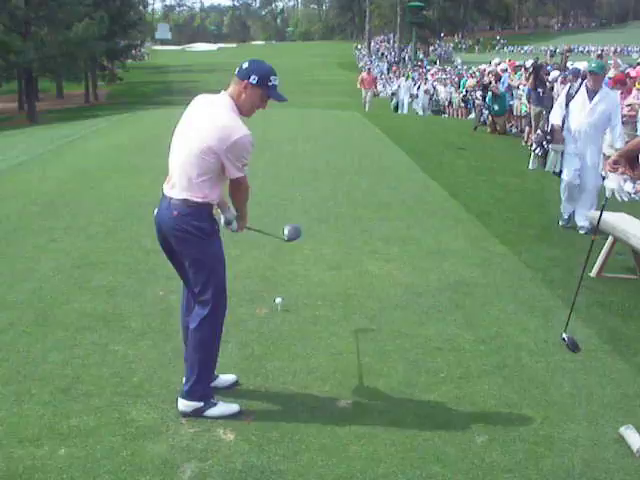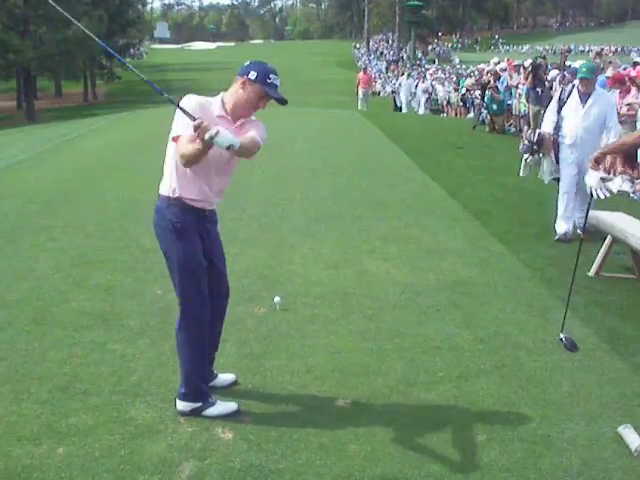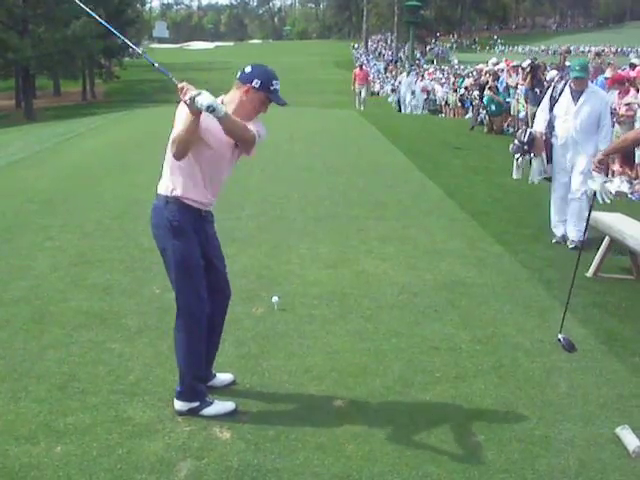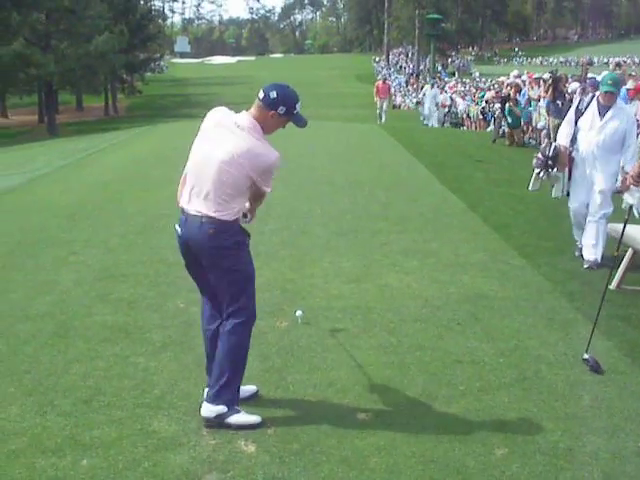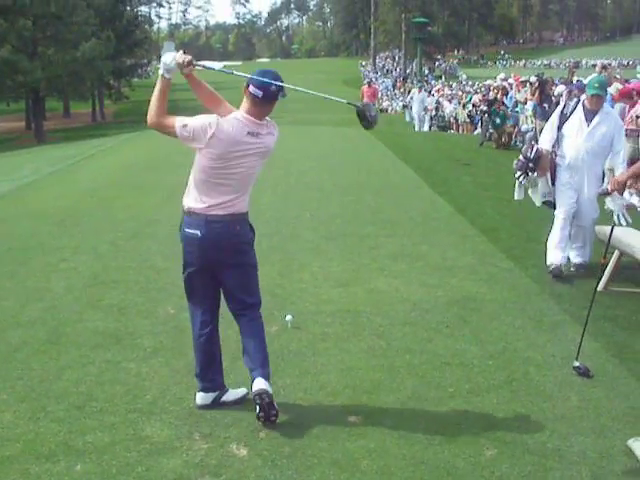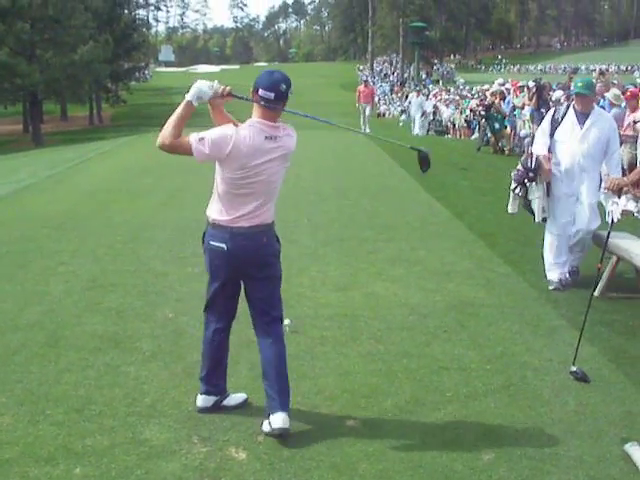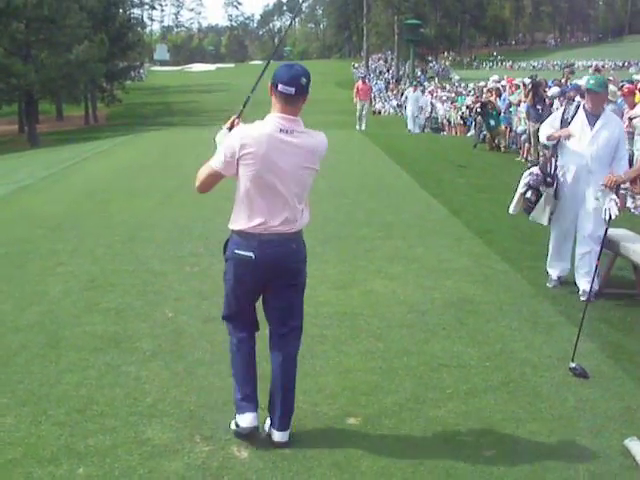
dt=0.4s
person 1, frame 1
left shoulder: (202, 102)
right shoulder: (237, 134)
right elbow: (237, 189)
right wrist: (242, 216)
left hip: (169, 211)
right hip: (192, 219)
left knee: (196, 295)
right knee: (210, 304)
left ankle: (200, 373)
right ankle: (195, 396)
person 1, frame 2
left shoulder: (255, 127)
right shoulder: (195, 109)
left elbow: (247, 147)
right elbow: (185, 157)
left wrist: (226, 140)
right wrist: (204, 142)
left hip: (206, 217)
right hip: (176, 215)
left knee: (217, 295)
right knee: (194, 305)
left ankle: (203, 373)
right ankle: (192, 396)
person 1, frame 3
left shoulder: (254, 129)
right shoulder: (194, 110)
left elbow: (241, 136)
right elbow: (178, 151)
left wrist: (215, 108)
right wrist: (194, 112)
left hip: (199, 217)
right hip: (174, 215)
left knee: (218, 295)
right knee: (193, 304)
left ankle: (201, 372)
right ankle: (189, 396)
person 1, frame 4
left shoulder: (217, 116)
right shoulder: (266, 156)
left hip: (186, 225)
right hip: (221, 235)
left knee: (214, 307)
right knee: (239, 315)
left ankle: (220, 385)
right ankle: (217, 403)
person 1, frame 5
left shoulder: (213, 130)
right shoulder: (270, 134)
left elbow: (154, 121)
right elbow: (224, 109)
left wrist: (167, 74)
right wrist: (190, 76)
left hip: (197, 228)
right hip: (236, 229)
left knee: (203, 312)
right knee: (248, 309)
left ankle: (209, 388)
right ankle: (260, 378)
person 1, frame 6
left shoulder: (230, 140)
right shoulder: (289, 140)
left elbow: (165, 142)
left wrist: (191, 100)
right wrist: (216, 106)
left hip: (222, 240)
right hip: (263, 241)
left knee: (217, 318)
right knee: (269, 327)
left ankle: (211, 393)
right ankle: (278, 411)
person 1, frame 7
left shoulder: (243, 136)
right shoulder: (318, 144)
left elbow: (202, 185)
left wrist: (222, 143)
left hip: (246, 247)
right hip: (290, 248)
left knee: (240, 326)
right knee: (285, 335)
left ankle: (246, 410)
right ankle: (280, 424)
person 2, frame 1
left shoulder: (611, 98)
left elbow: (616, 124)
right elbow: (559, 108)
left wrist: (619, 149)
right wrist: (556, 127)
left hip: (593, 146)
right hip: (571, 142)
left knee: (589, 185)
right knee: (569, 179)
left ankle: (583, 221)
right ankle: (567, 211)
person 2, frame 2
left shoulder: (606, 99)
right shoulder: (565, 93)
left elbow: (611, 127)
right elbow: (551, 114)
right wrist: (547, 135)
left hip: (590, 151)
right hip: (567, 148)
left knee: (585, 189)
right knee: (566, 187)
left ankle: (581, 221)
right ankle: (563, 229)
person 2, frame 3
left shoulder: (599, 97)
left elbow: (605, 126)
right elbow: (543, 113)
left wrist: (602, 151)
right wrist: (539, 135)
left hip: (585, 151)
right hip: (560, 150)
left knee: (579, 192)
right knee: (559, 191)
left ankle: (576, 235)
right ankle: (559, 231)
person 2, frame 4
right shoulder: (583, 104)
right elbow: (567, 127)
right wrist: (563, 150)
left hip: (606, 169)
right hip: (581, 165)
left knee: (598, 212)
right knee: (577, 206)
left ankle: (592, 255)
right ankle: (582, 238)
person 2, frame 5
left shoulder: (613, 120)
left elbow: (618, 151)
right elbow: (549, 132)
left wrist: (620, 177)
right wrist: (545, 156)
left hip: (591, 176)
right hip: (565, 171)
left knee: (585, 219)
right knee: (563, 214)
left ankle: (579, 258)
right ankle: (556, 261)
person 2, frame 6
left shoulder: (605, 121)
right shoulder: (557, 114)
left elbow: (612, 154)
right elbow: (540, 137)
left wrist: (615, 181)
right wrist: (544, 160)
left hip: (588, 181)
right hip: (560, 180)
left knee: (584, 226)
right knee: (558, 227)
left ankle: (573, 263)
right ankle: (556, 273)
person 2, frame 7
left shoulder: (615, 124)
left elbow: (620, 159)
right elbow: (545, 130)
right wrist: (555, 133)
left hip: (597, 186)
right hip: (567, 183)
left knee: (591, 235)
right knee: (560, 229)
left ankle: (587, 283)
right ankle: (556, 271)
